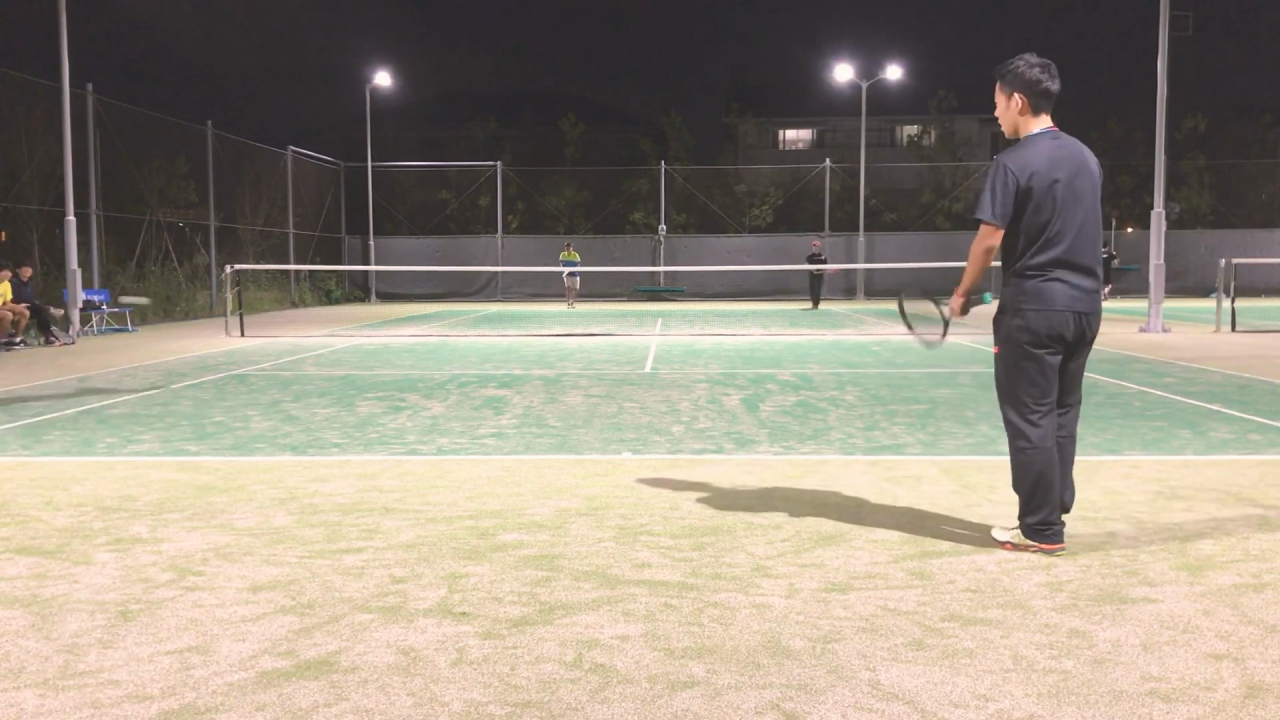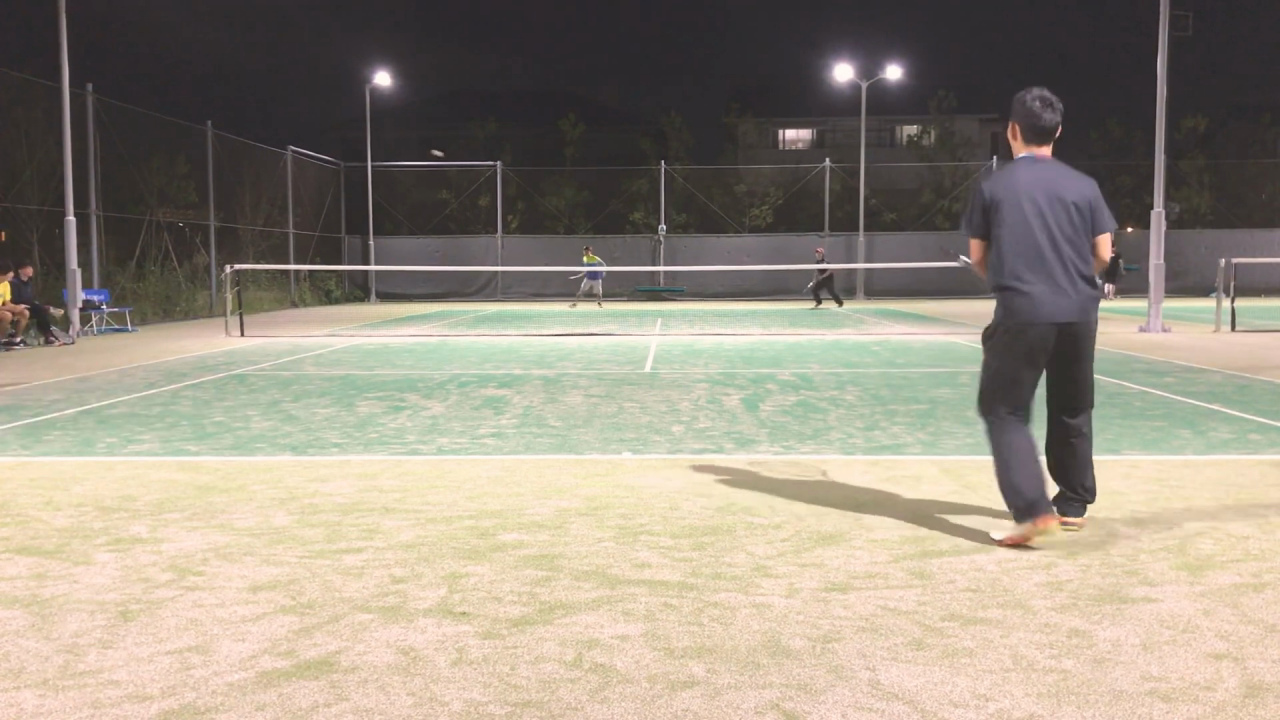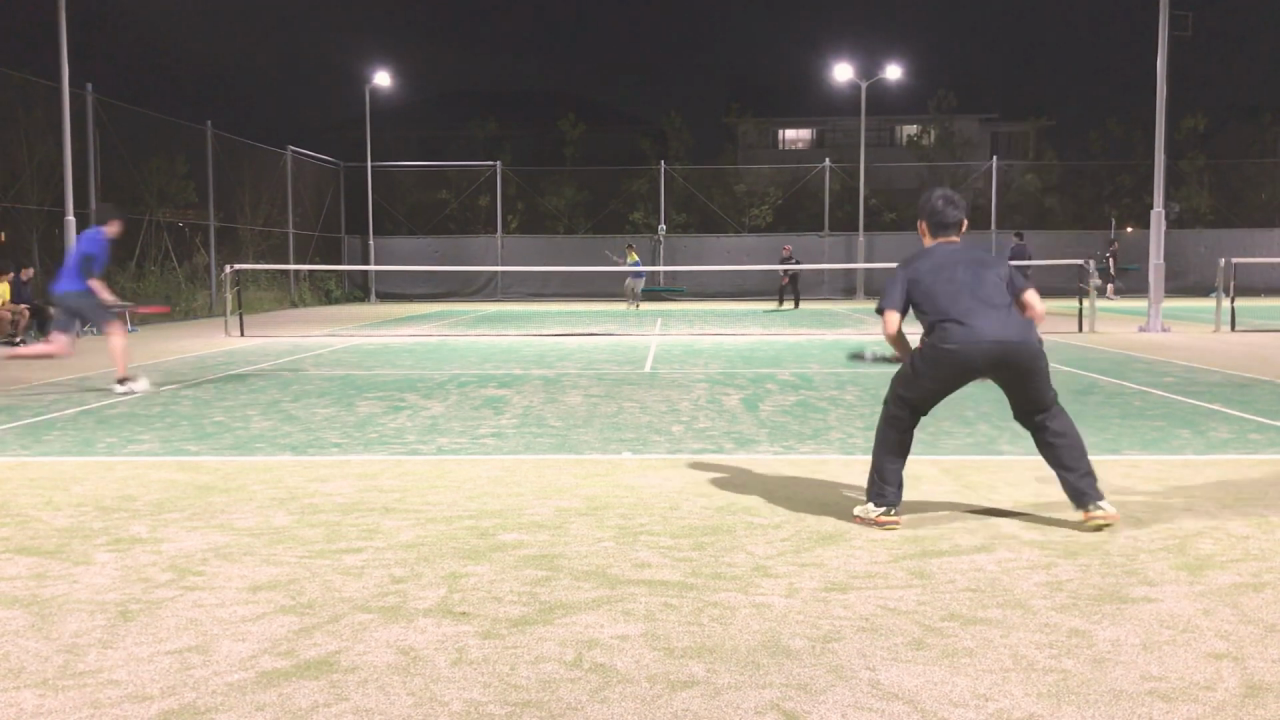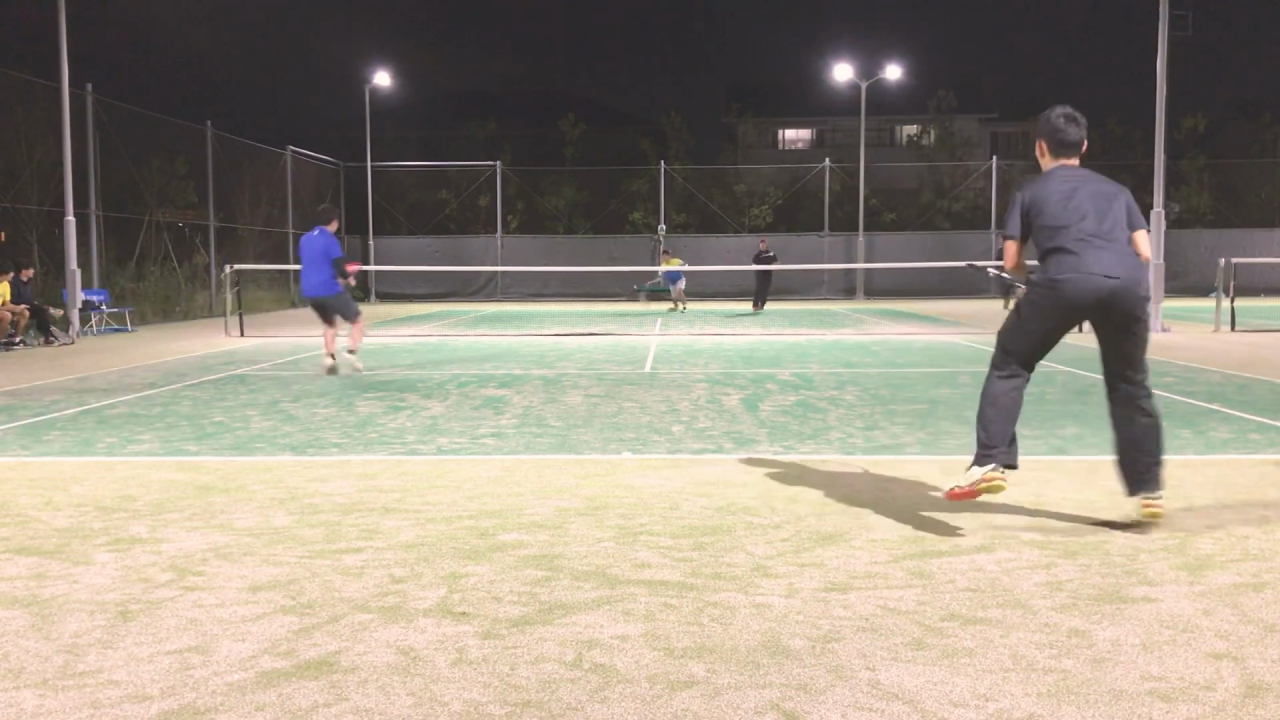
dt=0.7s
person 1, frame 1
left shoulder: (1012, 164)
right shoulder: (1087, 158)
left elbow: (991, 239)
left wrist: (962, 292)
left hip: (1033, 307)
right hip: (1084, 304)
left knee: (1030, 419)
right knee: (1062, 415)
left ankle: (1042, 530)
right ankle: (1053, 512)
person 1, frame 2
left shoulder: (993, 186)
right shoulder: (1084, 186)
left elbow: (978, 257)
right elbow: (1103, 254)
left hip: (1021, 316)
right hip: (1078, 315)
left knee: (1005, 416)
right knee: (1073, 414)
left ankle: (1034, 511)
right ankle: (1073, 505)
person 1, frame 3
left shoulder: (911, 268)
right shoulder: (992, 261)
left elbow: (891, 329)
right elbow: (1036, 308)
left wrist: (913, 357)
left hip: (955, 345)
right hip: (1017, 342)
left knee: (900, 408)
right knee: (1047, 418)
left ankle: (882, 504)
right ankle: (1093, 502)
person 1, frame 4
left shoulder: (1030, 191)
right shoulder: (1115, 190)
left elbow: (1011, 262)
right elbow: (1144, 252)
left wrist: (1034, 282)
left hip: (1065, 282)
right hip: (1127, 284)
left knee: (1010, 366)
right knee: (1131, 388)
left ankle: (991, 463)
right ankle: (1146, 490)
